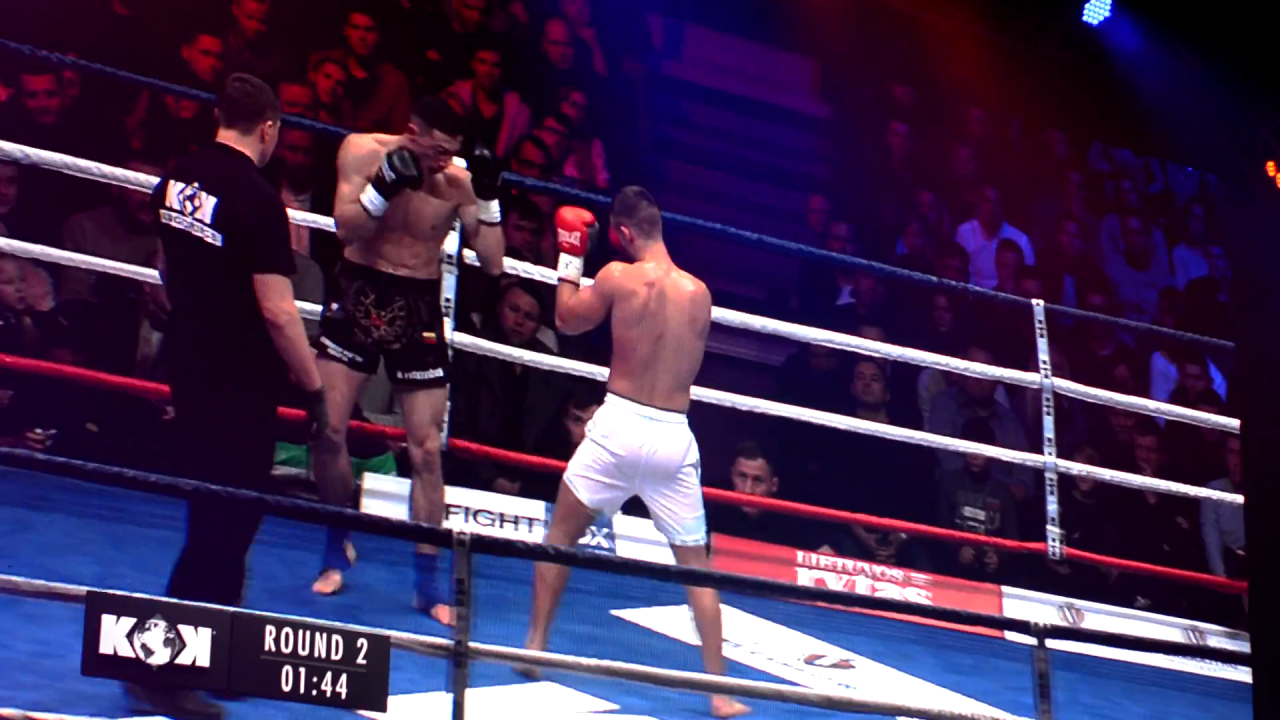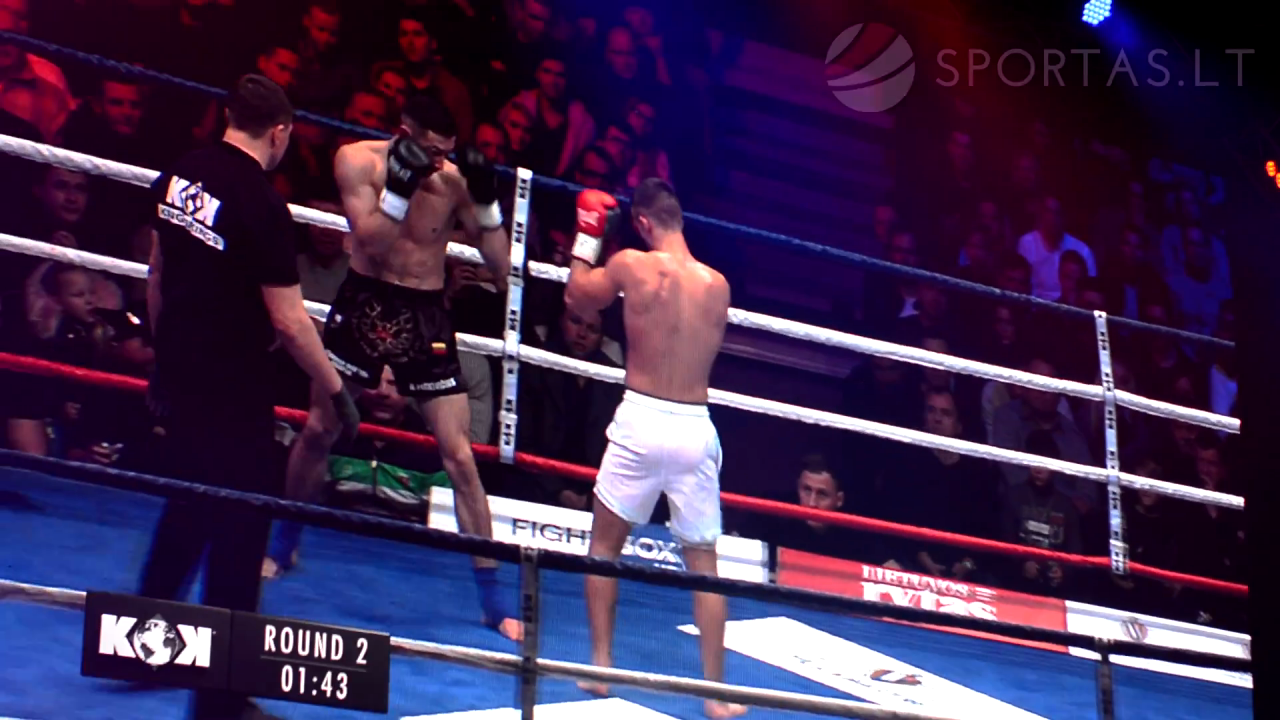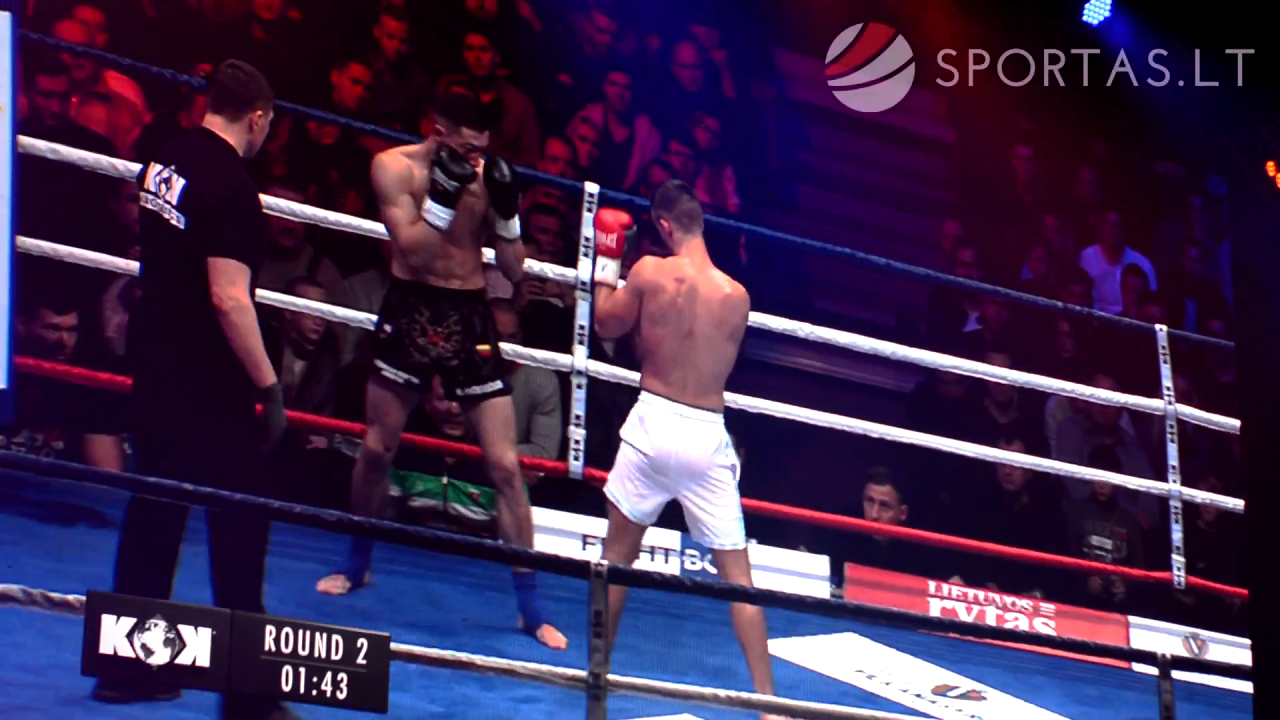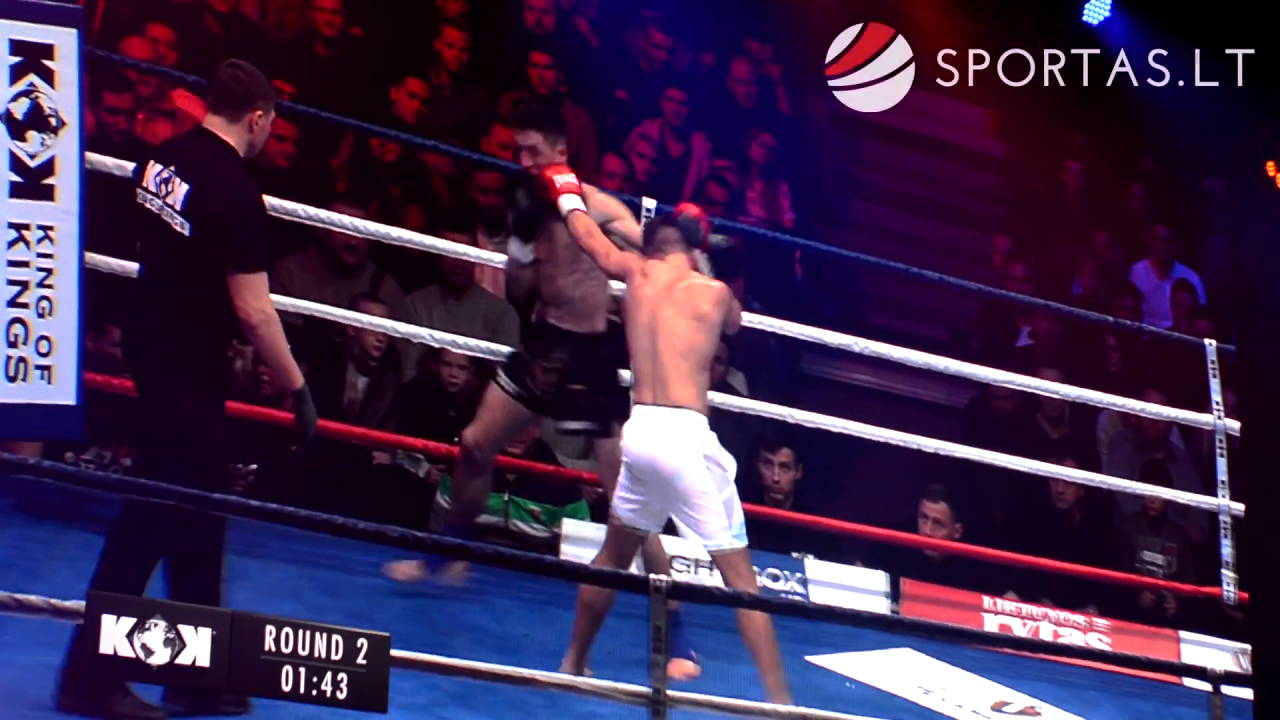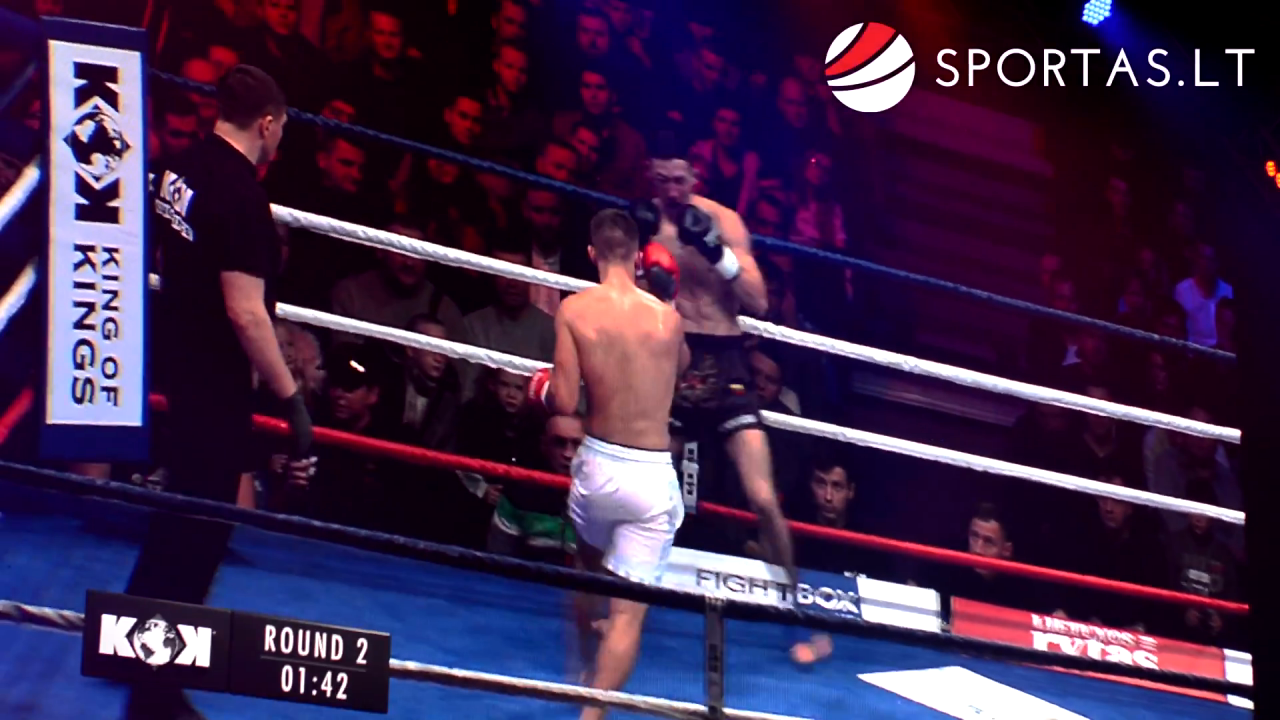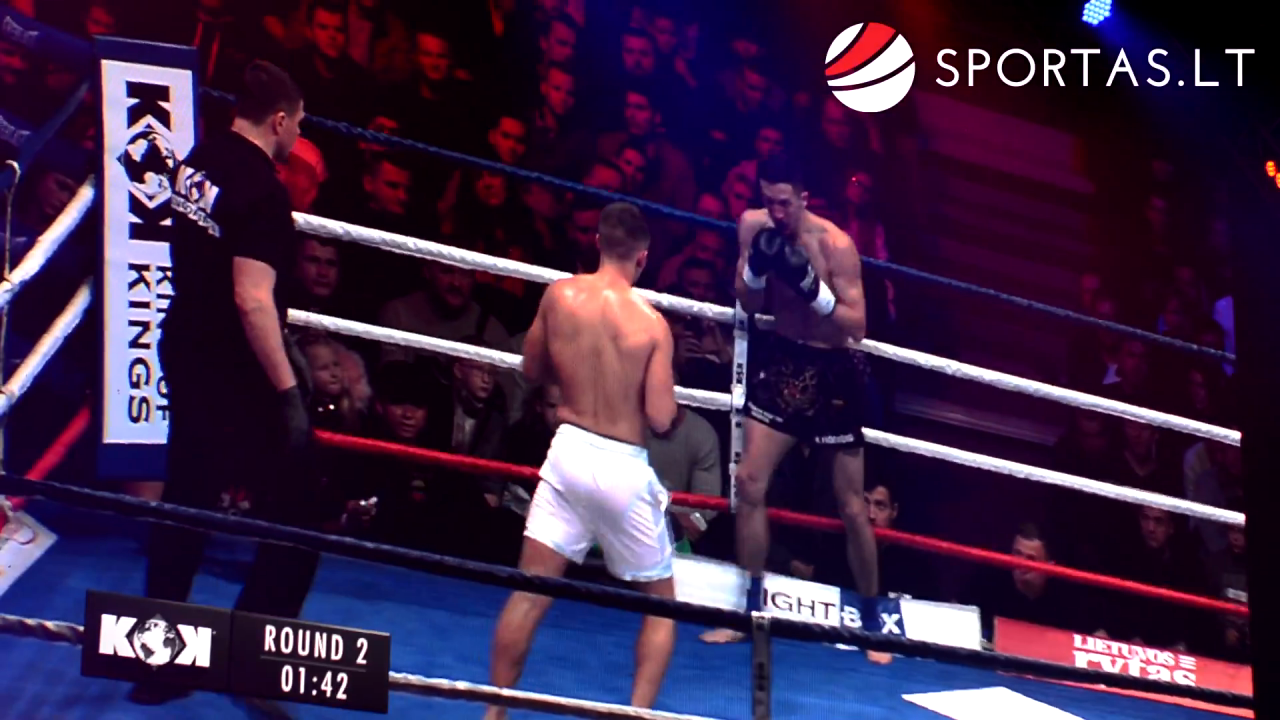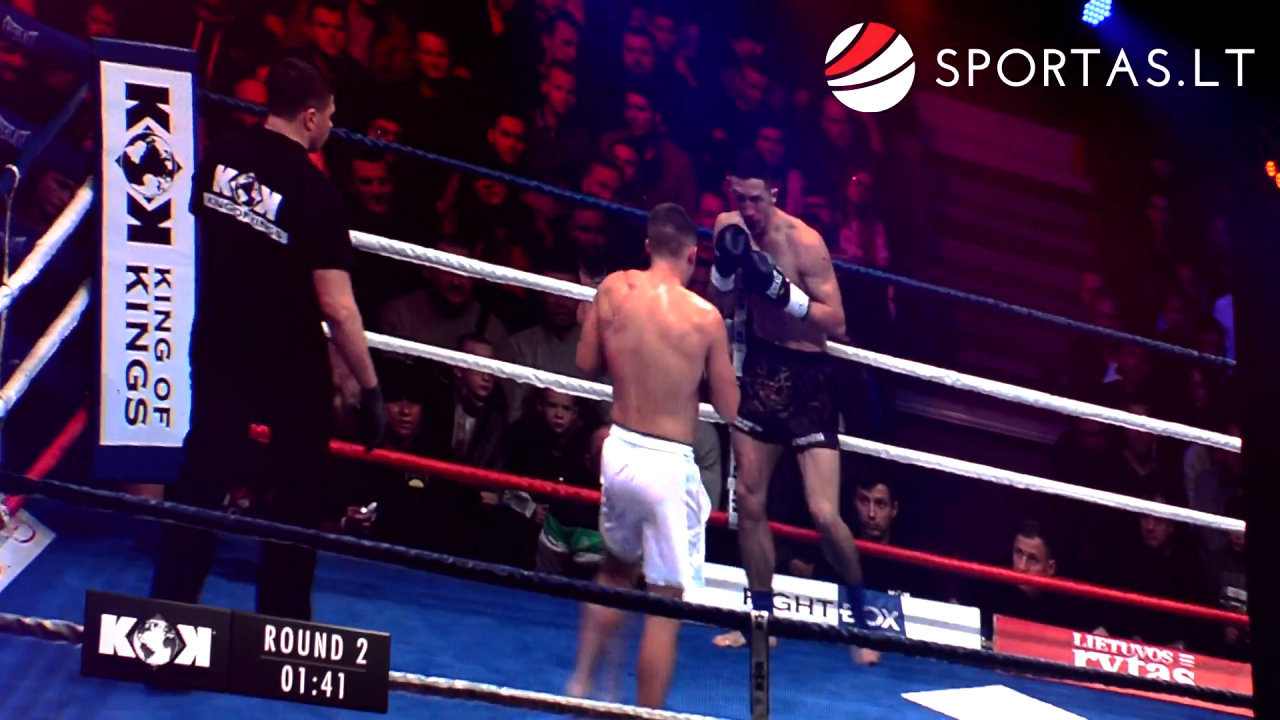
dt=0.4s
person 1, frame 1
left shoulder: (177, 176)
right shoulder: (258, 199)
right elbow: (277, 313)
right wrist: (316, 389)
left hip: (189, 364)
right hip: (237, 378)
left knee: (215, 508)
right knee: (227, 519)
person 1, frame 2
left shoulder: (178, 175)
right shoulder: (262, 206)
left elbow: (157, 274)
right elbow: (288, 320)
right wrist: (337, 390)
left hip: (179, 369)
right hip: (232, 381)
left knee: (192, 505)
right knee: (240, 522)
person 1, frame 3
left shoulder: (163, 160)
right shoulder: (231, 186)
right elbow: (230, 299)
right wrist: (269, 388)
left hip: (153, 356)
right hip: (205, 371)
left knee: (156, 502)
right knee: (239, 518)
person 1, frame 4
left shoulder: (163, 157)
right shoulder: (235, 192)
right elbow: (253, 311)
right wrist: (298, 389)
left hip: (152, 346)
right hip: (187, 362)
left knee: (193, 502)
right knee: (165, 511)
person 1, frame 5
left shoulder: (181, 164)
right shoulder: (241, 196)
right elbow: (246, 312)
right wrist: (292, 398)
left hip: (181, 354)
right hip: (214, 370)
left knee: (189, 502)
right knee: (199, 519)
person 1, frame 6
left shoulder: (198, 160)
right shoulder: (260, 188)
right elbow: (253, 300)
right wrist: (290, 392)
left hip: (186, 352)
right hip: (237, 366)
left knee: (186, 497)
right knee: (290, 507)
person 1, frame 7
left shoulder: (216, 158)
right shoulder: (309, 190)
right elbow: (337, 307)
right wrist: (370, 390)
left hip: (217, 346)
right hip: (289, 361)
left knee: (197, 482)
right knee: (296, 492)
left ankle: (169, 610)
person 2, frame 1
left shoulder: (617, 276)
right shoulder: (700, 294)
left elbow: (568, 321)
left wrist: (569, 253)
left hip: (620, 424)
right hip: (674, 436)
left knee: (562, 531)
right knee: (696, 566)
left ankle: (536, 645)
person 2, frame 2
left shoulder: (632, 264)
right shoulder: (718, 286)
left elbow: (578, 301)
left wrist: (587, 235)
left hip: (641, 422)
right hip: (695, 430)
left knee: (604, 546)
right knee: (702, 563)
left ankle: (599, 665)
person 2, frame 3
left shoulder: (651, 271)
right shoulder: (738, 296)
left elbow: (607, 325)
left wrist: (608, 258)
left hip: (654, 424)
right hip: (708, 436)
left knee: (618, 553)
right knee: (736, 575)
person 2, frame 4
left shoulder: (639, 270)
right shoulder: (717, 292)
left elbow: (591, 243)
left wrist: (568, 197)
right wrist: (698, 253)
left hip: (642, 432)
right hip: (689, 438)
left knee: (615, 553)
right knee: (741, 580)
left ankle: (573, 665)
right ankle: (780, 703)
person 2, frame 5
left shoulder: (573, 309)
right shoulder: (669, 317)
left elbow: (566, 402)
left wrist: (542, 390)
left hip: (598, 464)
right hip: (651, 475)
left knee: (588, 562)
right knee: (627, 613)
left ankle: (585, 674)
person 2, frame 6
left shoulder: (559, 294)
right shoulder: (652, 322)
left elbow: (533, 370)
right elbow: (662, 418)
left hip: (569, 455)
right hip: (623, 468)
left knee: (529, 593)
right knee: (661, 604)
person 2, frame 7
left shoulder: (613, 288)
right shoulder: (704, 317)
left elbow: (586, 362)
right elbow: (728, 406)
left hip: (620, 452)
right hip: (669, 466)
left knee: (616, 573)
left ankle: (583, 680)
person 3, frame 1
left shoulder: (460, 182)
right shoulder: (362, 150)
left elbow: (493, 265)
right elbow: (346, 227)
left wrist: (487, 197)
right wrist: (387, 183)
left hip: (418, 304)
right hip: (358, 292)
left knee: (426, 450)
right knee: (330, 428)
left ankle: (429, 586)
right ankle: (336, 551)
person 3, frame 2
left shoulder: (457, 181)
right shoulder: (358, 160)
left elbow: (499, 267)
right elbow: (368, 241)
left wrist: (487, 200)
right wrist: (400, 185)
left hip: (425, 316)
right hip: (363, 304)
left knee: (460, 459)
right knee: (316, 432)
left ankle: (494, 599)
right ankle: (282, 546)
person 3, frame 3
left shoulder: (487, 178)
right shoulder: (394, 167)
left elbow: (512, 270)
right elbow: (411, 252)
left wrist: (508, 210)
right wrist: (443, 195)
left hip: (470, 318)
right hip: (410, 311)
left knee: (504, 466)
right knee: (377, 448)
left ankle: (530, 609)
right ankle: (357, 564)
person 3, frame 4
left shoulder: (597, 206)
right shoulder: (528, 206)
right elbow: (518, 292)
right wrist: (523, 237)
left hip: (588, 355)
right hip: (542, 340)
right knee: (475, 445)
left ankle: (678, 634)
right ankle: (444, 556)
person 3, frame 5
left shoulder: (724, 221)
right shoulder: (644, 216)
left elbow: (760, 303)
left wrist: (715, 249)
right wrist: (637, 242)
left hip: (726, 362)
left knee: (761, 499)
person 3, frame 6
left shoulder: (835, 243)
right shoulder: (752, 227)
left elbow: (857, 326)
right elbow: (747, 304)
left wrist: (812, 287)
right wrist: (756, 266)
left hip: (831, 371)
right hip: (780, 360)
left knee: (852, 508)
right knee: (749, 484)
left ankle: (871, 624)
right ankle: (751, 608)
person 3, frame 7
left shoulder: (804, 241)
right shoulder: (728, 226)
left elbow: (837, 323)
right elbow: (716, 308)
left wrist: (783, 293)
right wrist: (724, 267)
left hip: (807, 373)
right hip: (760, 364)
left knee: (823, 514)
right knee: (749, 502)
left ankle: (859, 606)
right ankle: (763, 617)
